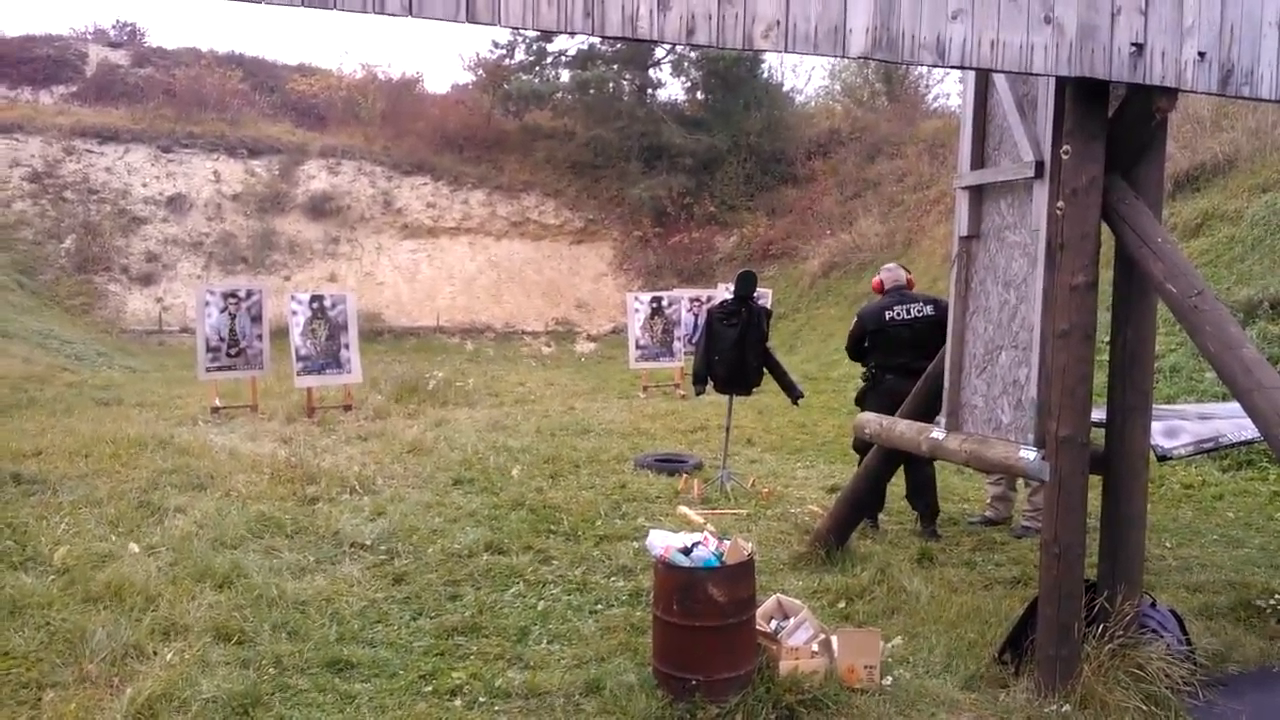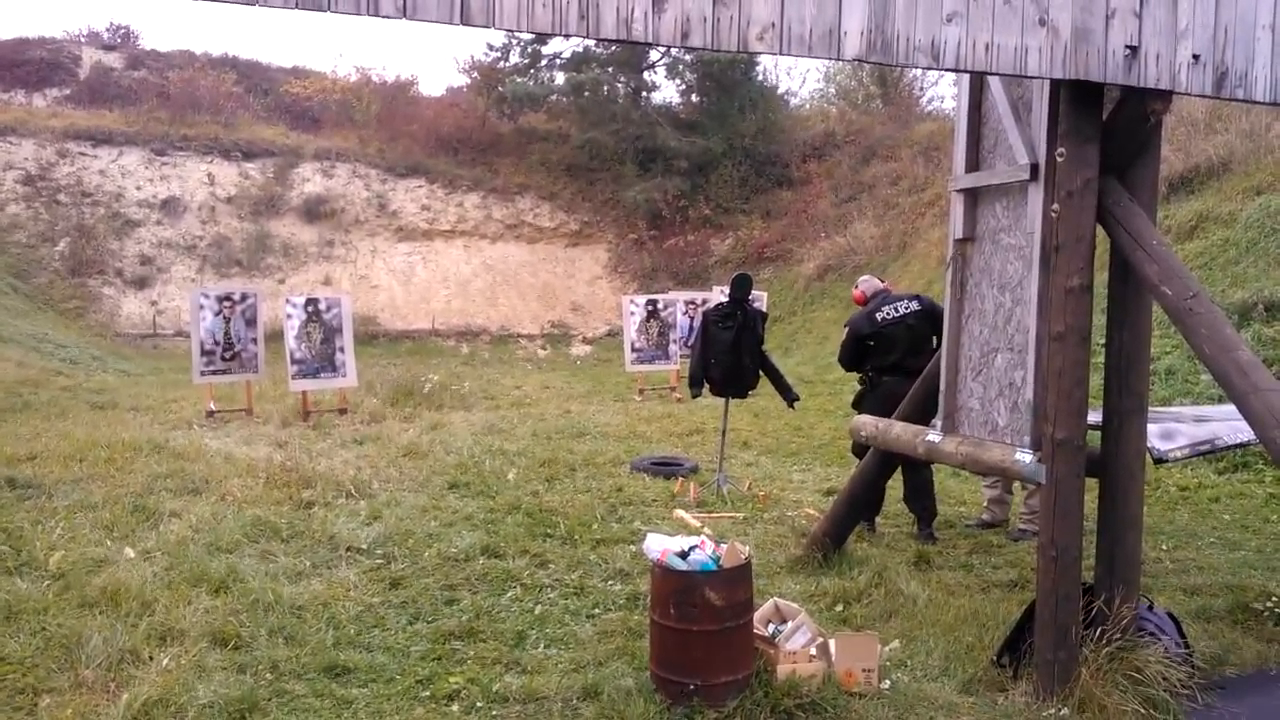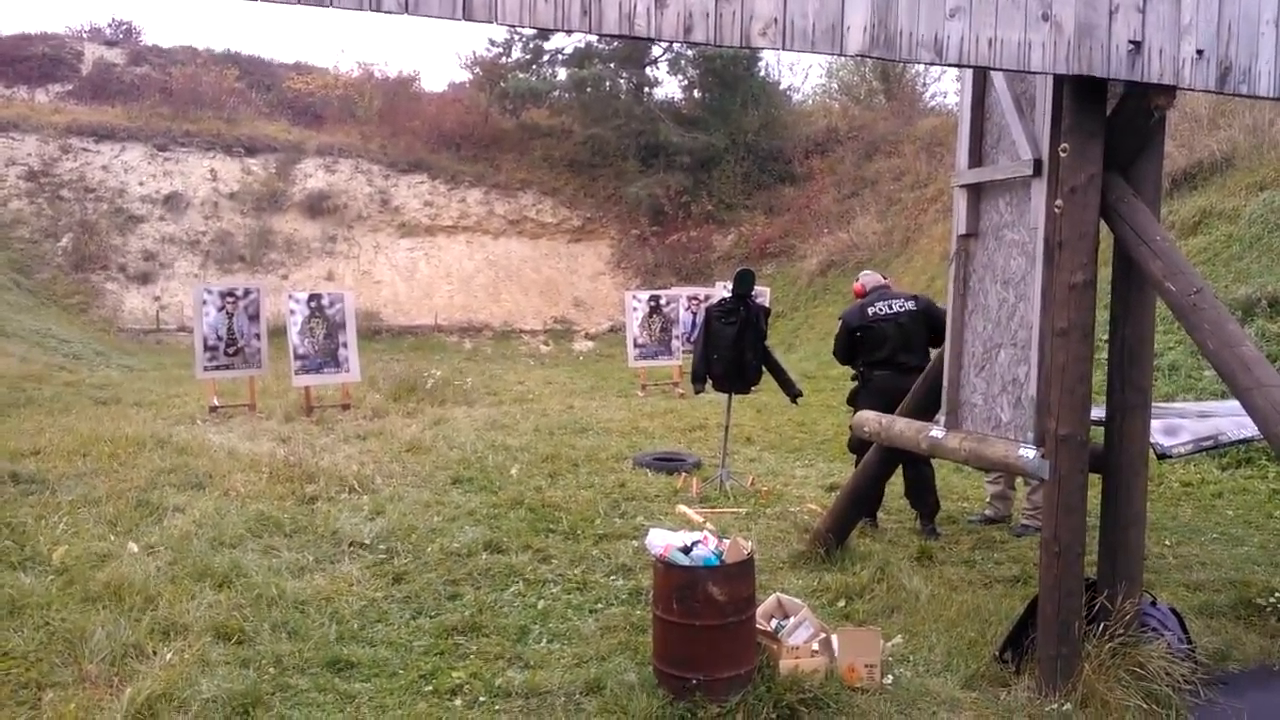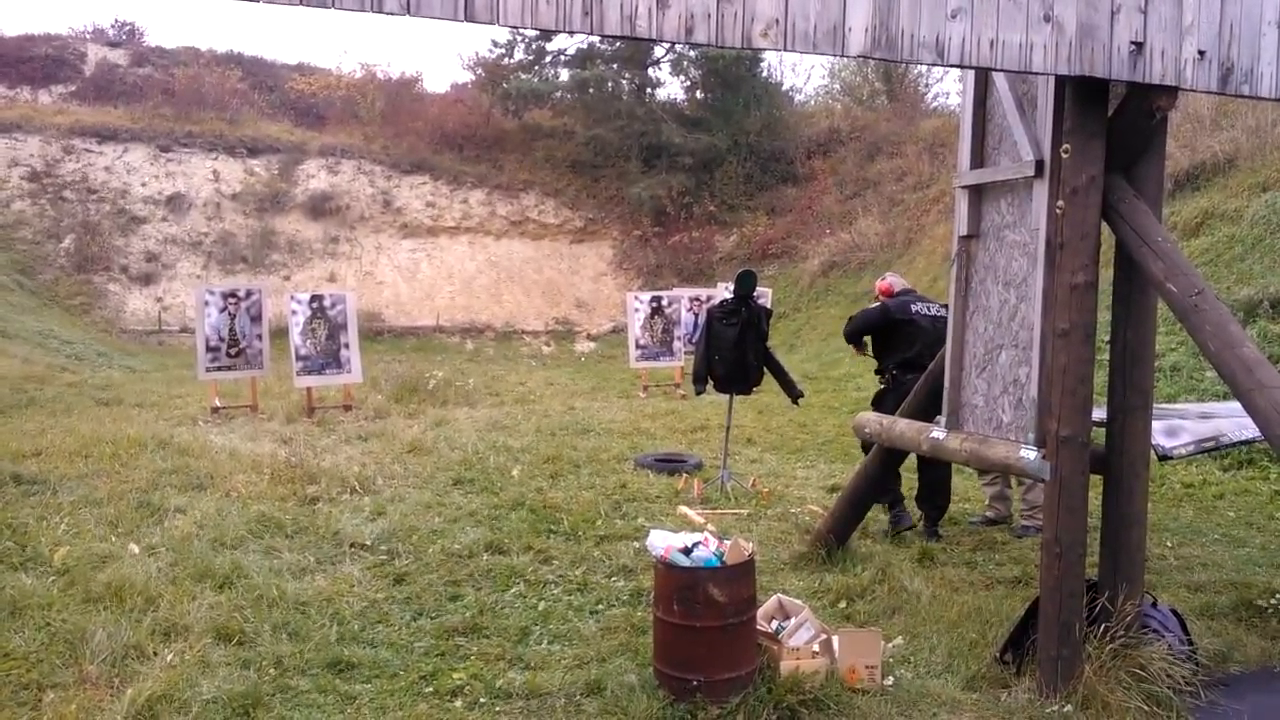
dt=0.7s
person 1, frame 1
left shoulder: (870, 314)
right shoulder: (934, 306)
left elbow: (853, 351)
right wrist: (928, 353)
left hip: (884, 389)
left knee: (873, 453)
right knee: (920, 456)
left ankle: (869, 515)
right ankle: (928, 522)
person 1, frame 2
left shoulder: (860, 321)
right shoulder: (920, 303)
left elbow: (847, 362)
right wrist: (931, 361)
left hip: (883, 392)
right knee: (918, 457)
left ankle: (866, 518)
right ankle: (925, 524)
person 1, frame 3
left shoulder: (855, 314)
right shoulder: (918, 303)
left elbow: (842, 355)
right elbow: (944, 330)
left hip: (877, 387)
right hip: (916, 385)
left knee: (869, 452)
right knee: (917, 453)
left ankle: (866, 514)
right ankle: (927, 520)
person 1, frame 4
left shoulder: (890, 308)
right shoulder: (940, 310)
left elbow: (852, 329)
right elbow: (942, 348)
left wrist: (858, 343)
left hip: (904, 388)
right knee: (935, 457)
left ankle: (897, 510)
right ankle: (932, 522)
